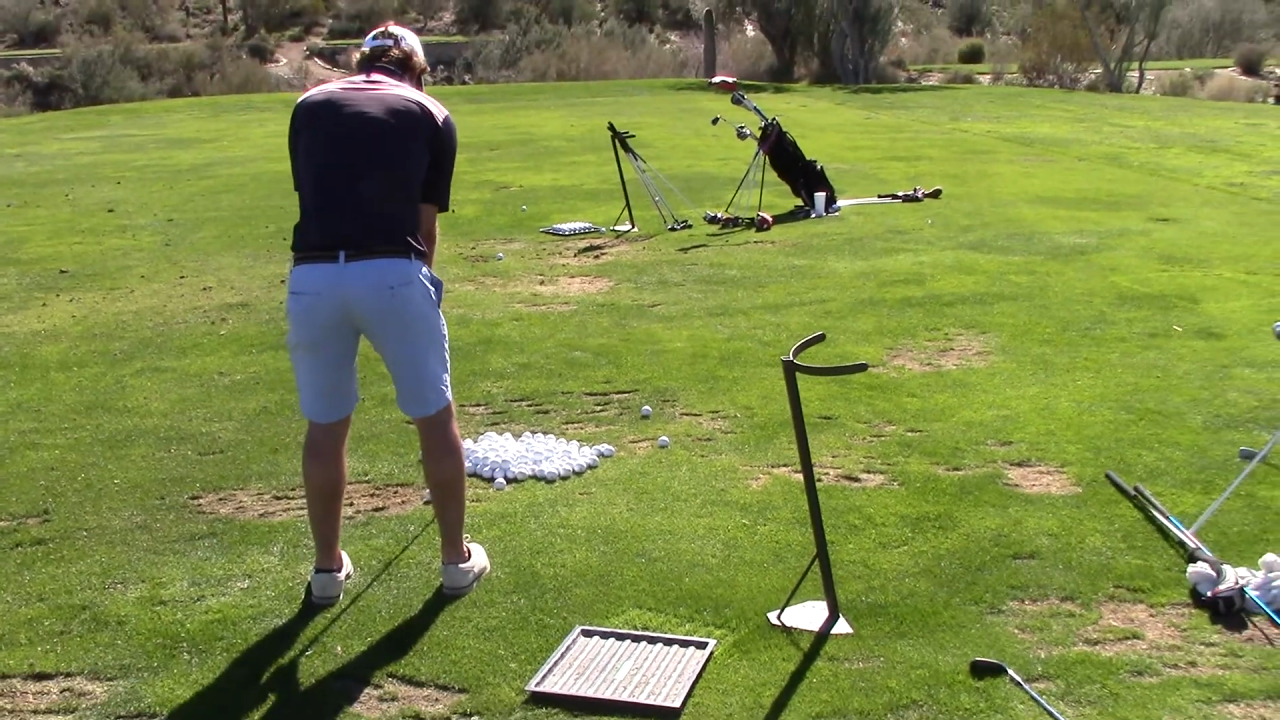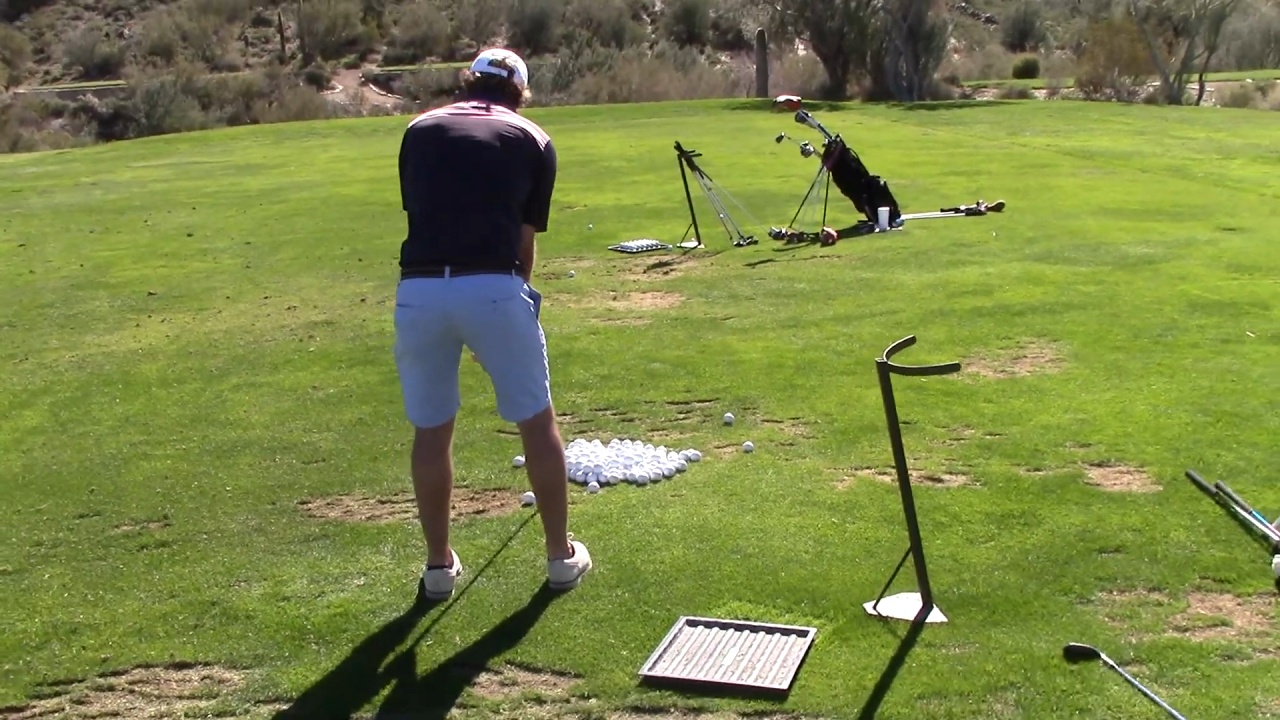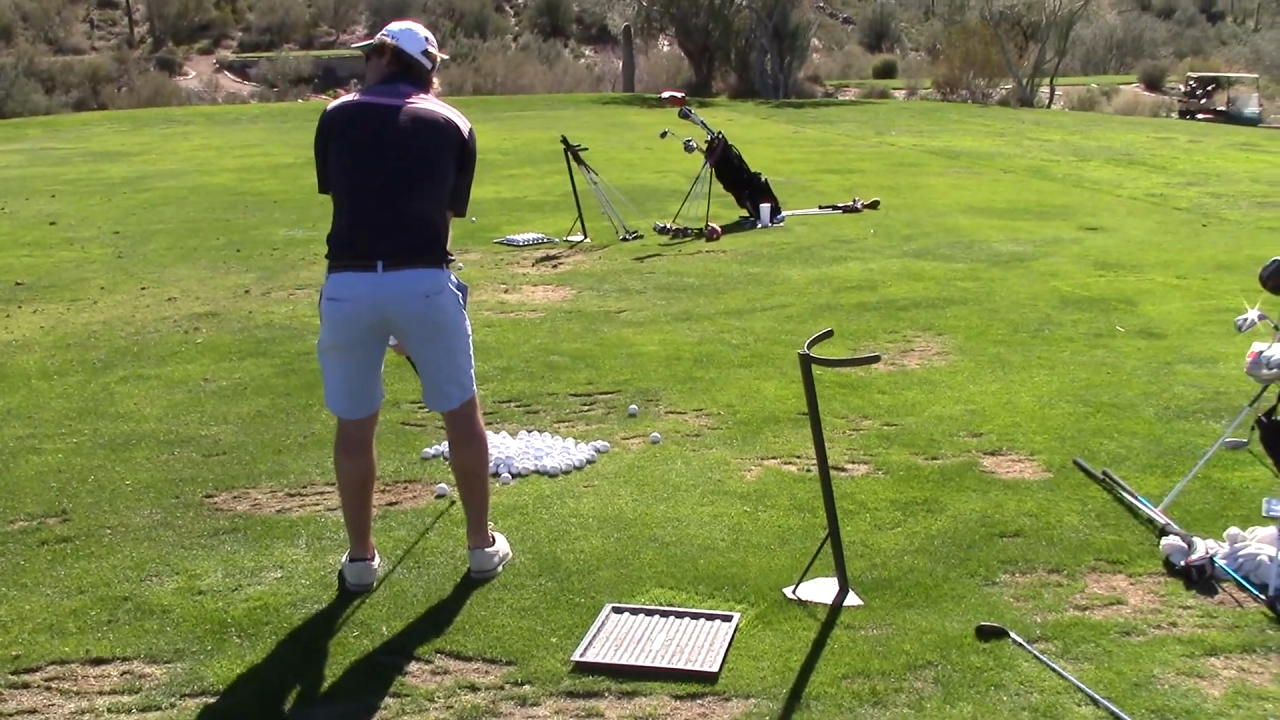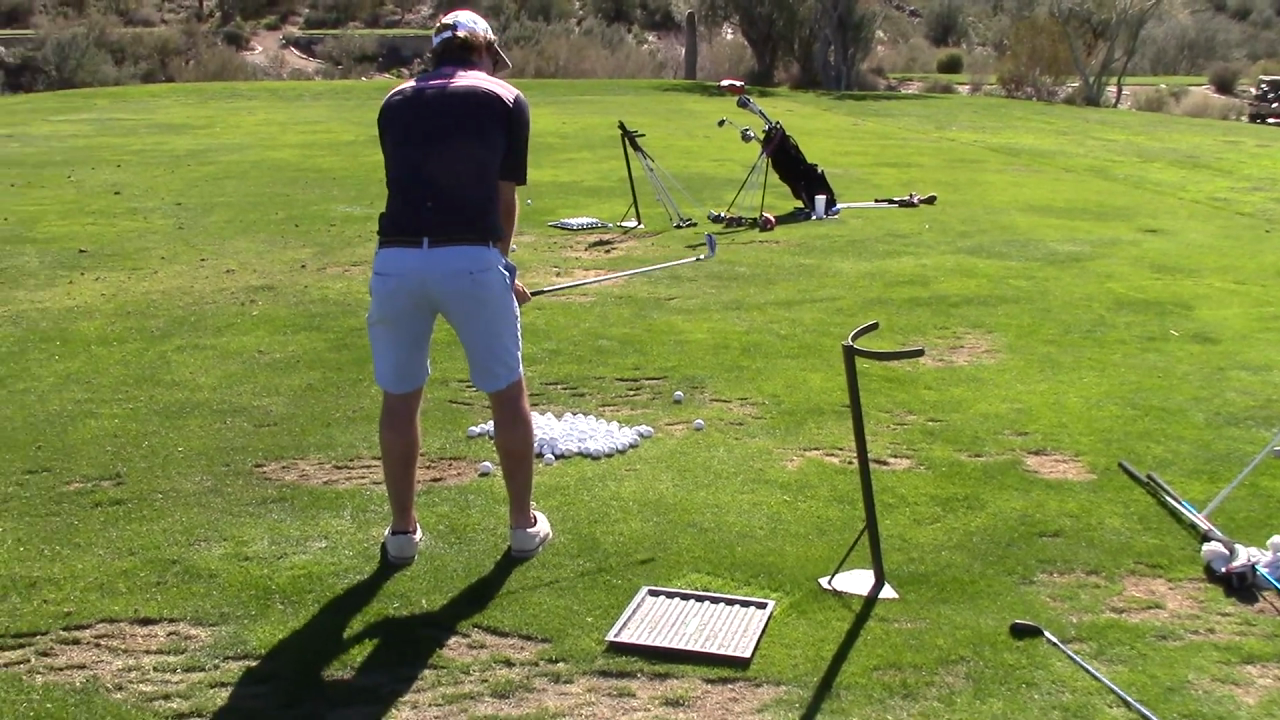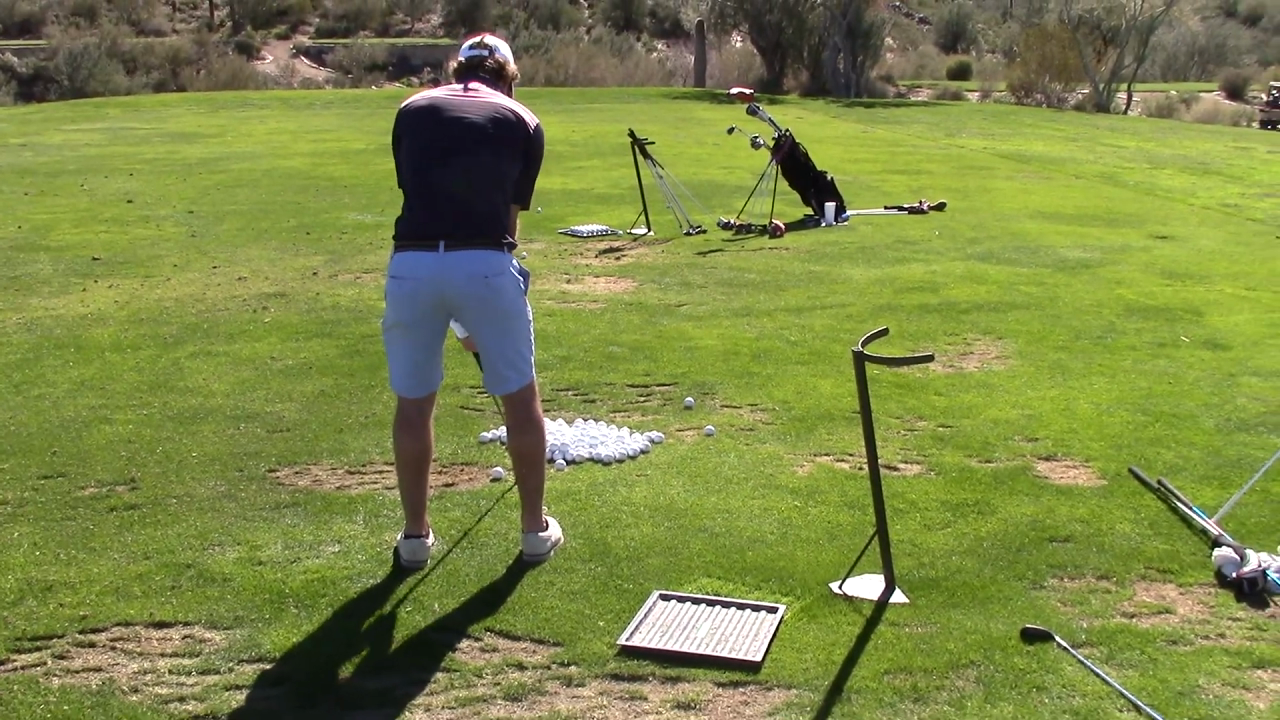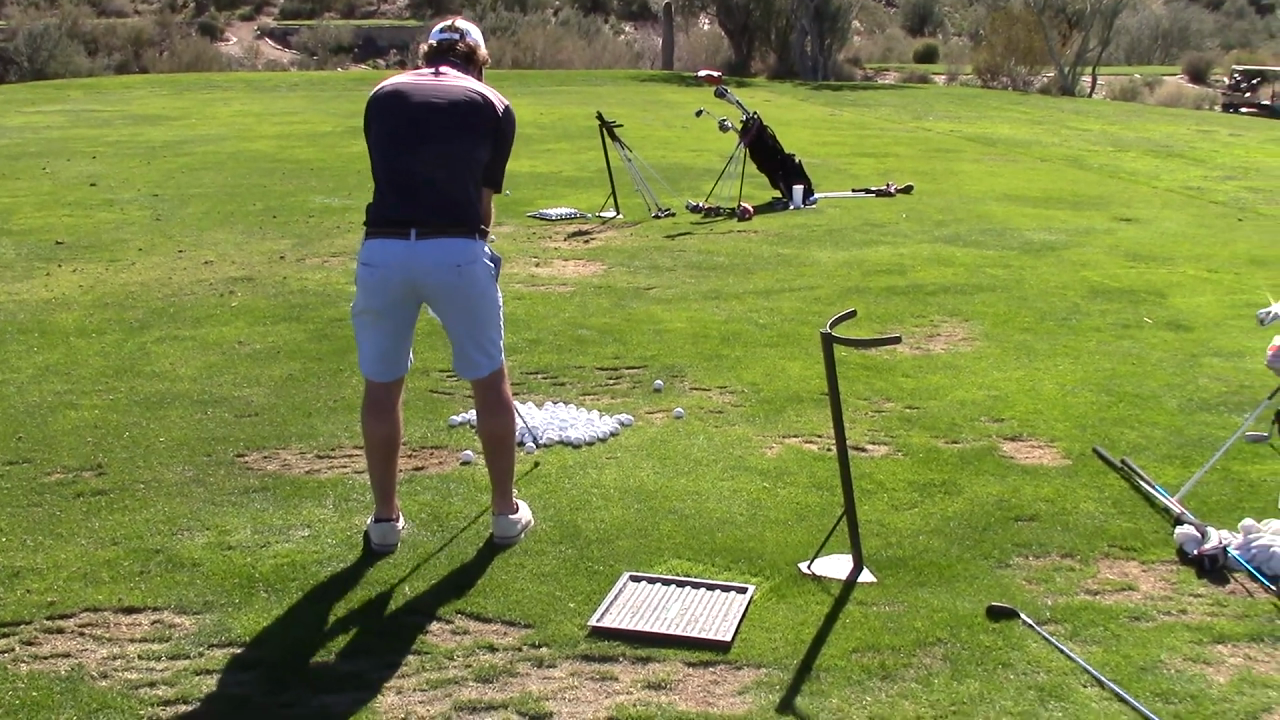
dt=0.7s
person 1, frame 1
left shoulder: (311, 104)
right shoulder: (432, 115)
left hip: (313, 276)
right hip: (393, 274)
left knee: (324, 427)
right knee: (435, 417)
left ankle: (328, 566)
right ankle: (457, 557)
person 1, frame 2
left shoulder: (420, 129)
right shoulder: (532, 139)
left hip: (420, 290)
right hip: (493, 289)
left knee: (430, 431)
right knee: (536, 422)
left ankle: (439, 563)
right ankle: (561, 554)
person 1, frame 3
left shoulder: (338, 116)
right shoulder: (455, 126)
left elbow: (337, 200)
left hip: (349, 282)
right hip: (424, 281)
left knee: (354, 423)
right knee: (461, 412)
left ankle: (361, 556)
right ankle: (482, 543)
person 1, frame 4
left shoulder: (395, 102)
right shoulder: (505, 99)
right elbow: (504, 200)
right wrist: (499, 265)
left hip: (396, 259)
right hip: (470, 260)
left knee: (399, 399)
right knee: (507, 393)
left ankle: (402, 530)
right ankle: (522, 523)
person 1, frame 5
left shoulder: (412, 109)
right shoulder: (522, 121)
left hip: (413, 263)
right hip: (485, 264)
left knee: (413, 403)
right knee: (519, 397)
left ankle: (415, 534)
right ankle: (534, 527)
person 1, frame 6
left shoulder: (383, 95)
right shoulder: (494, 105)
left hip: (384, 250)
right hip: (456, 251)
left knee: (381, 387)
right knee: (489, 382)
left ankle: (385, 518)
right ankle: (505, 510)
